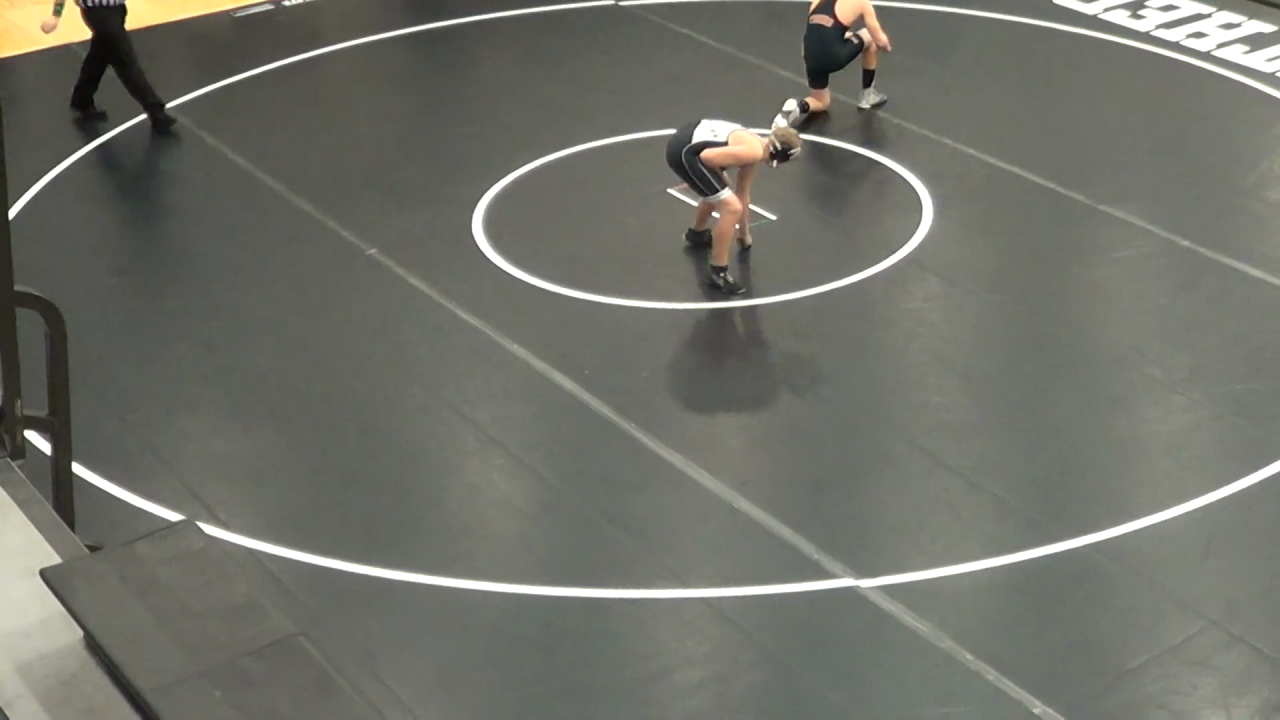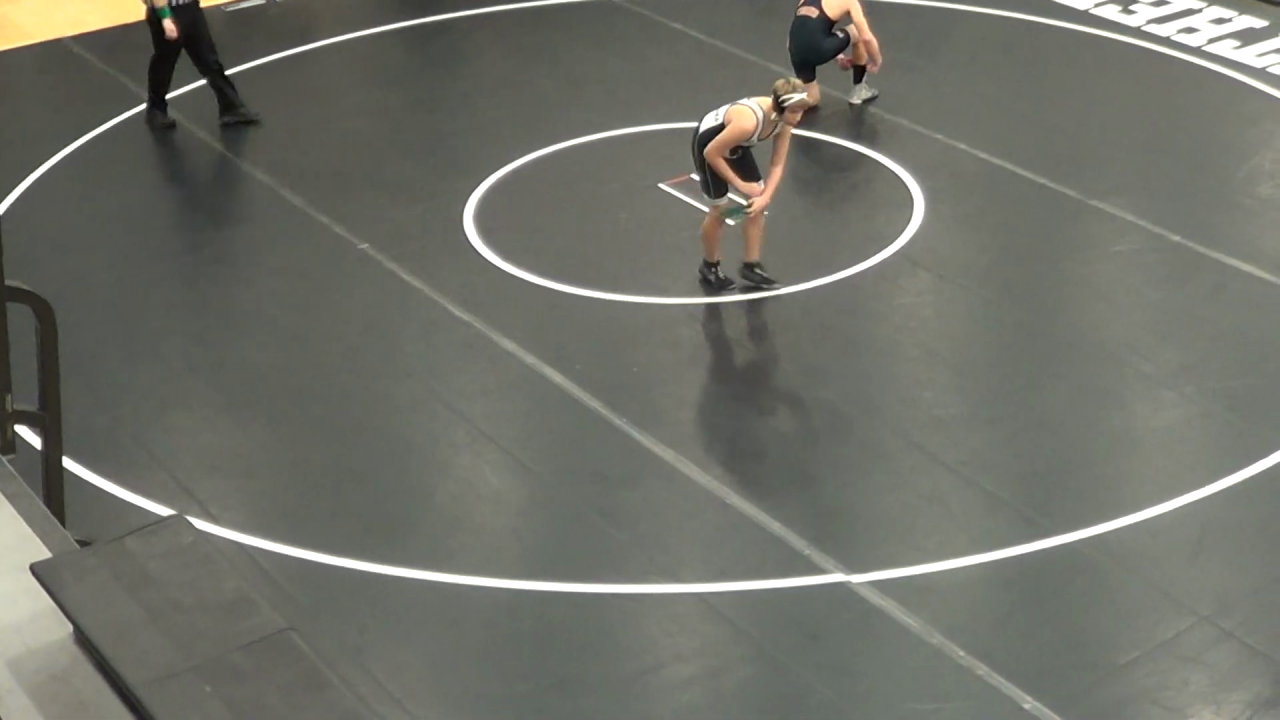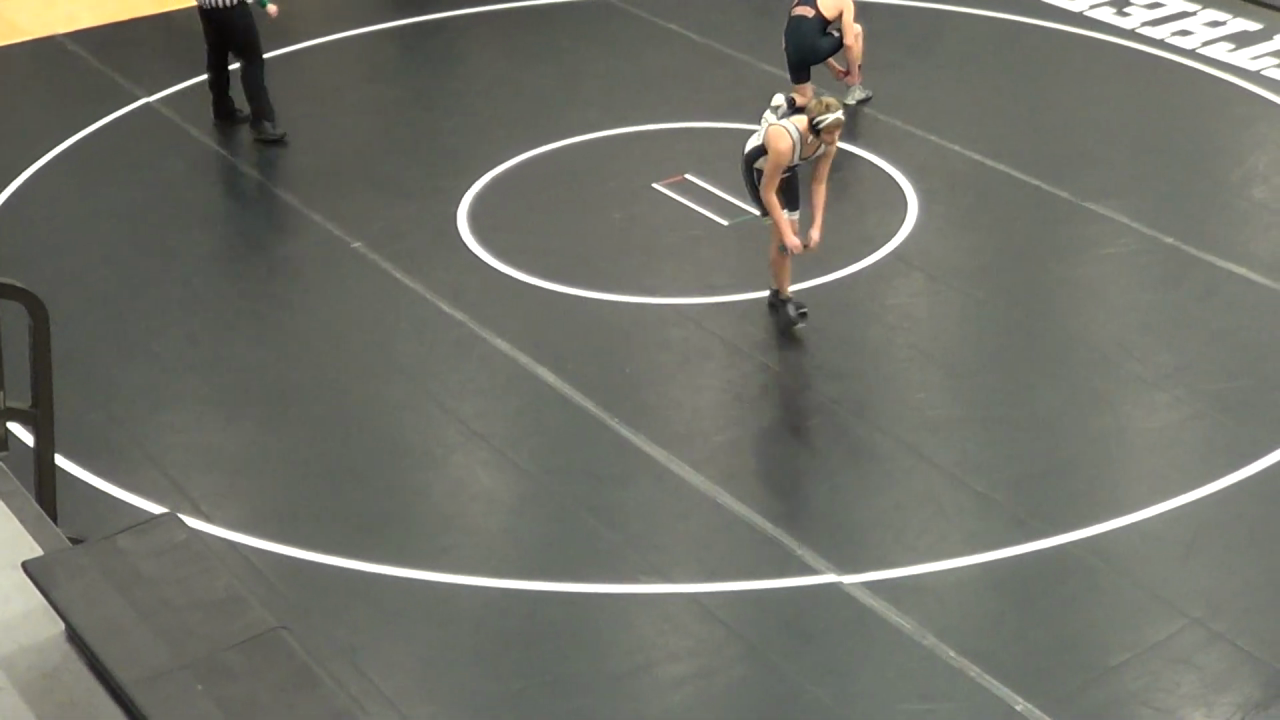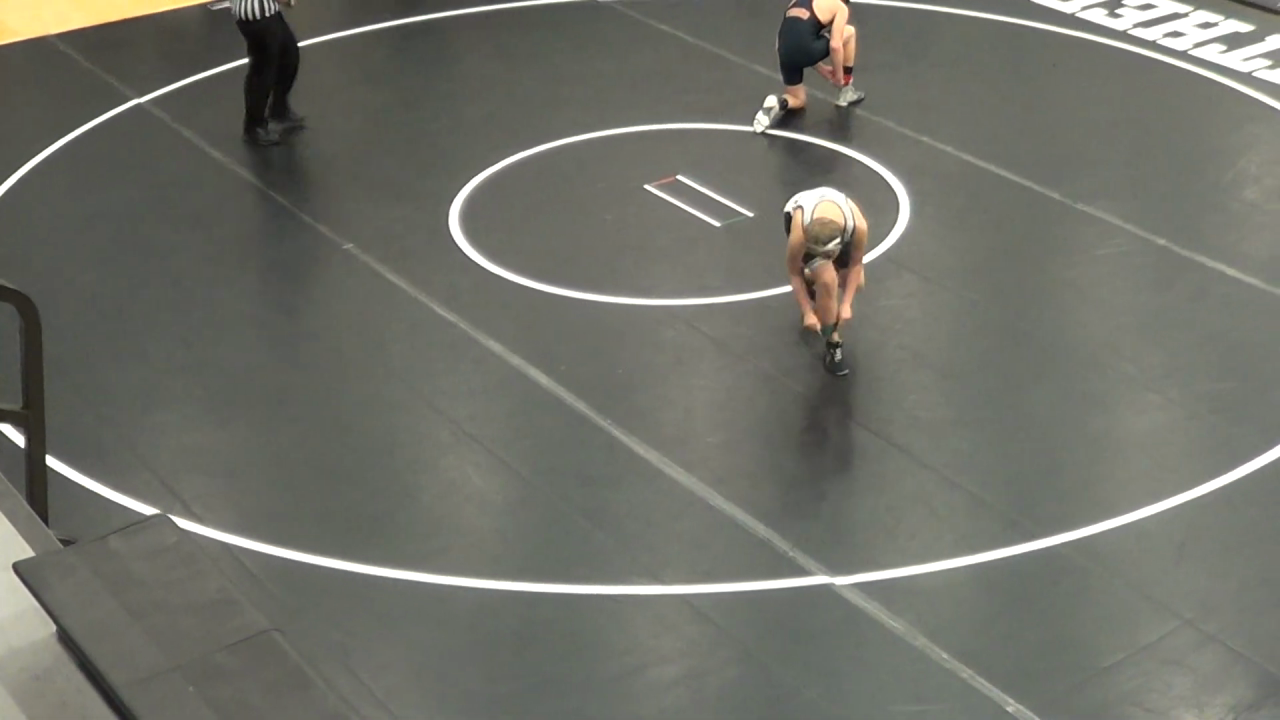
dt=0.5s
person 1, frame 1
left shoulder: (754, 147)
right shoulder: (754, 152)
left elbow: (742, 194)
right elbow: (706, 156)
left wrist: (744, 232)
right wrist: (719, 175)
right hip: (685, 152)
left knee: (719, 189)
right knee: (732, 208)
left ankle: (697, 233)
right ankle: (718, 272)
person 1, frame 2
left shoulder: (784, 122)
right shoulder: (748, 122)
left elbow: (777, 165)
right elbow: (711, 154)
left wrist: (766, 196)
right wrist: (740, 185)
left hip: (737, 149)
right hip: (709, 148)
left knee: (757, 207)
right knee: (718, 212)
left ankle: (751, 266)
right ankle: (710, 268)
person 1, frame 3
left shoulder: (829, 142)
right shoulder: (784, 144)
left elbow: (819, 183)
right elbow: (768, 191)
left wrist: (817, 226)
right wrist: (785, 232)
left hip: (786, 169)
right hip: (759, 168)
left knee: (793, 234)
right knee: (785, 237)
left ankle: (778, 294)
right ankle: (782, 297)
person 1, frame 4
left shoulder: (858, 226)
right shoulder: (799, 236)
left elbow: (856, 263)
right elbow: (794, 273)
left wrist: (846, 304)
right wrist: (807, 312)
left knee: (856, 284)
right knee: (827, 282)
left ankle: (812, 278)
right ankle: (833, 343)
